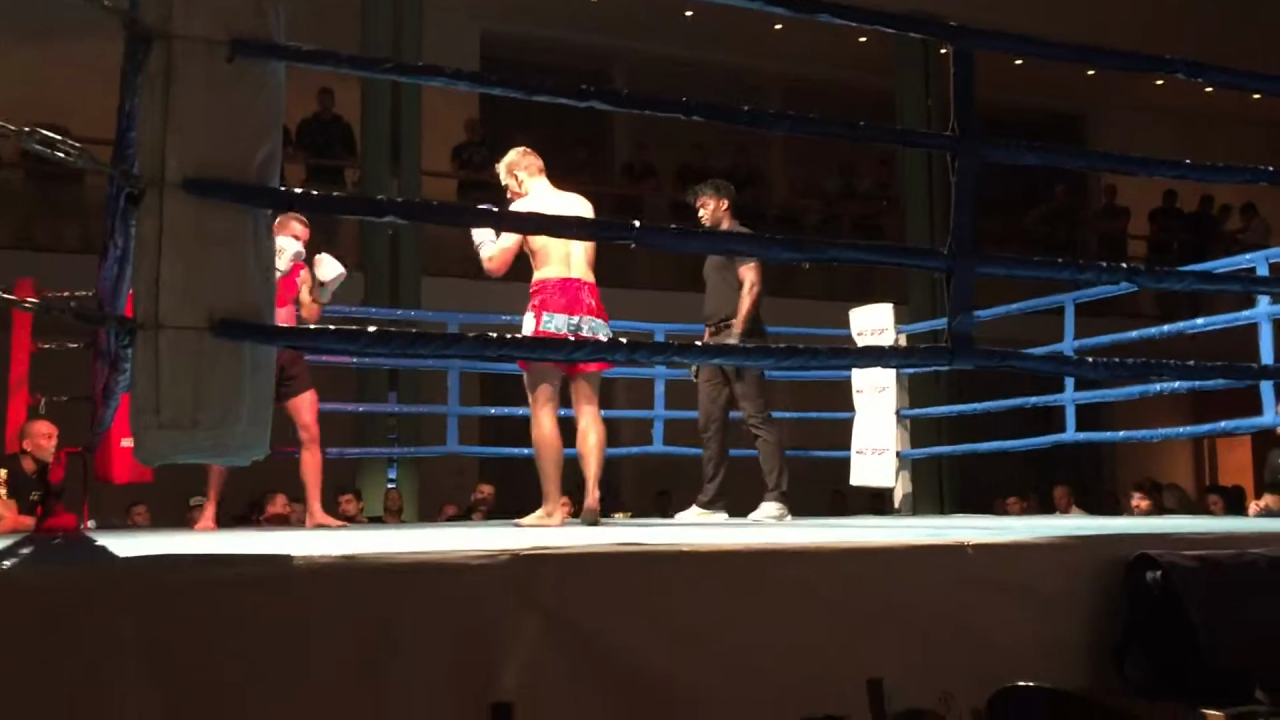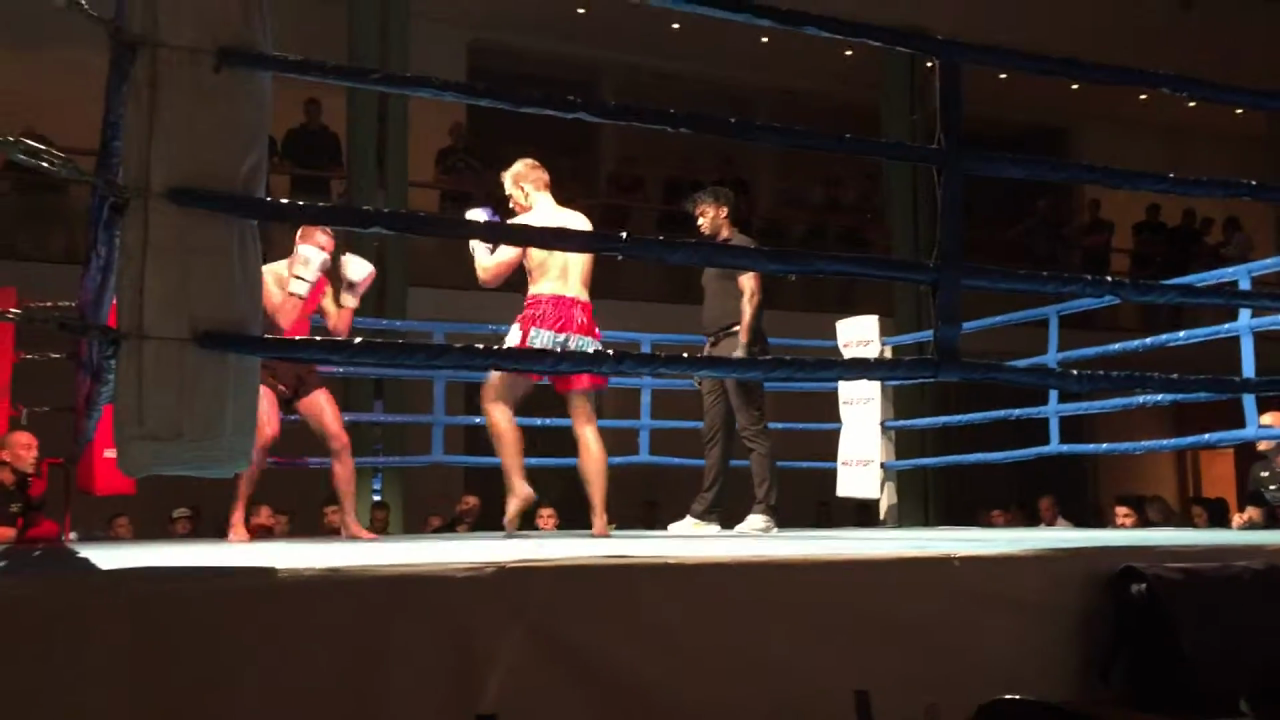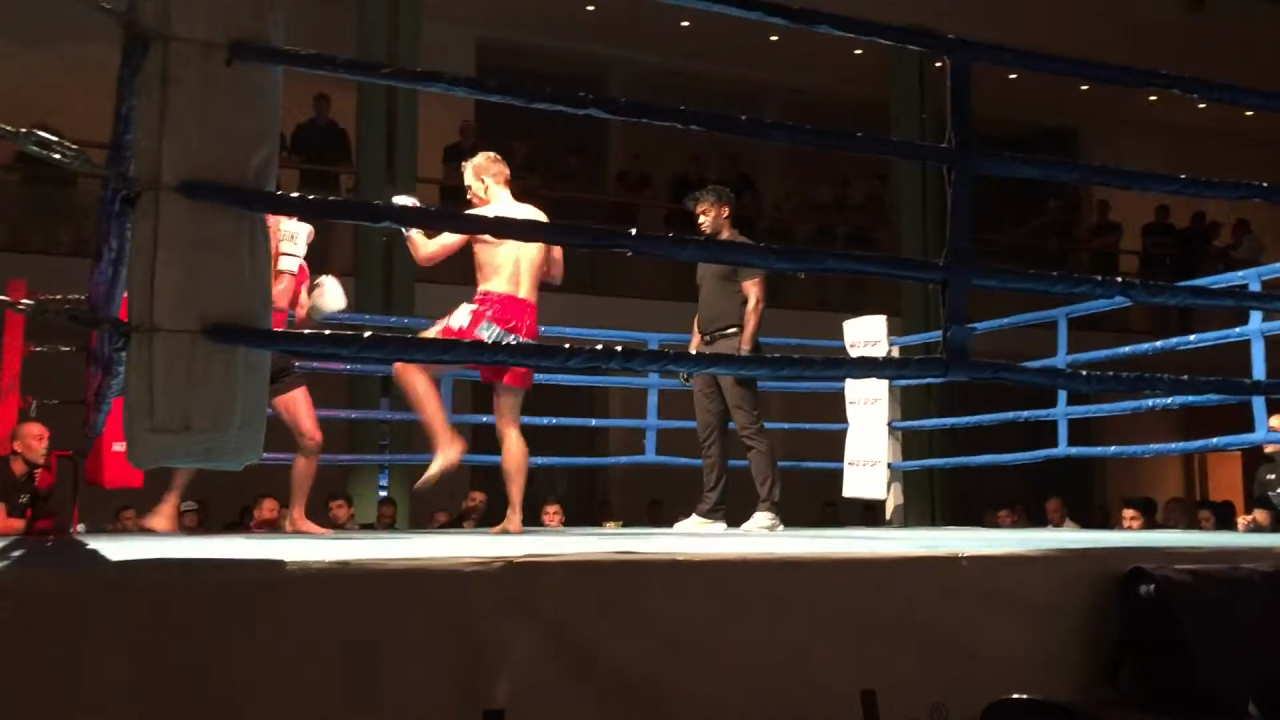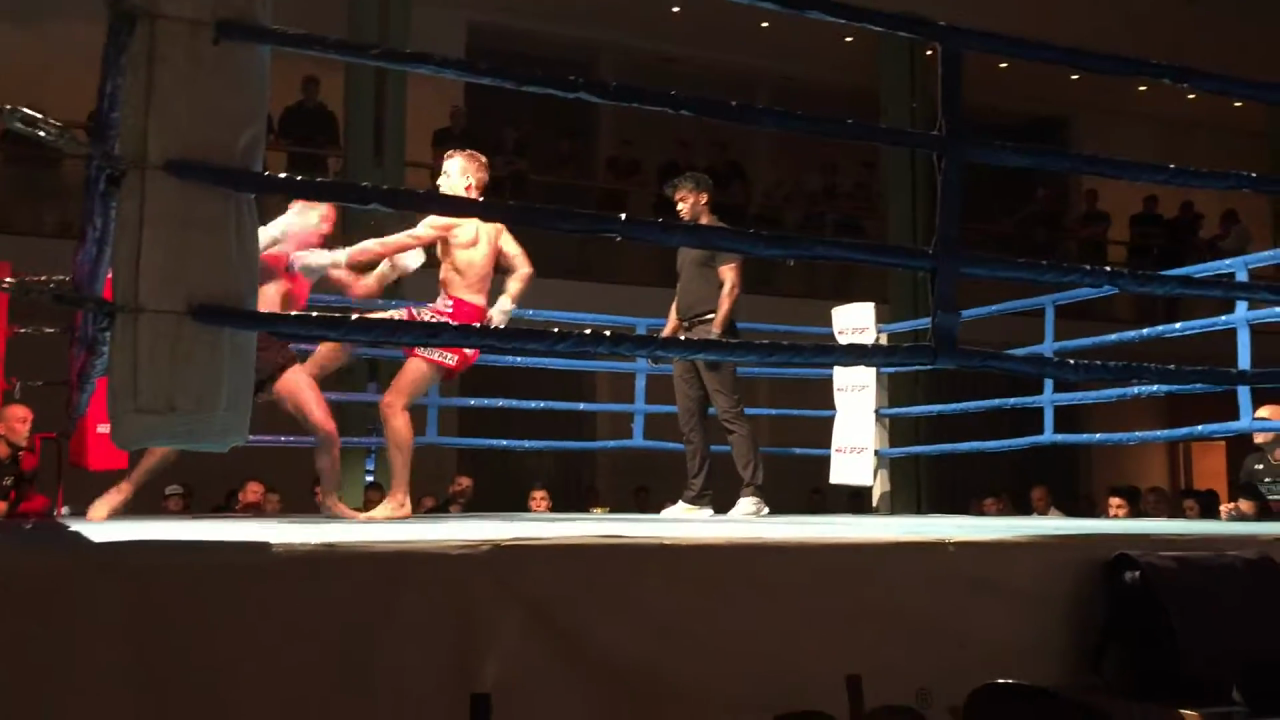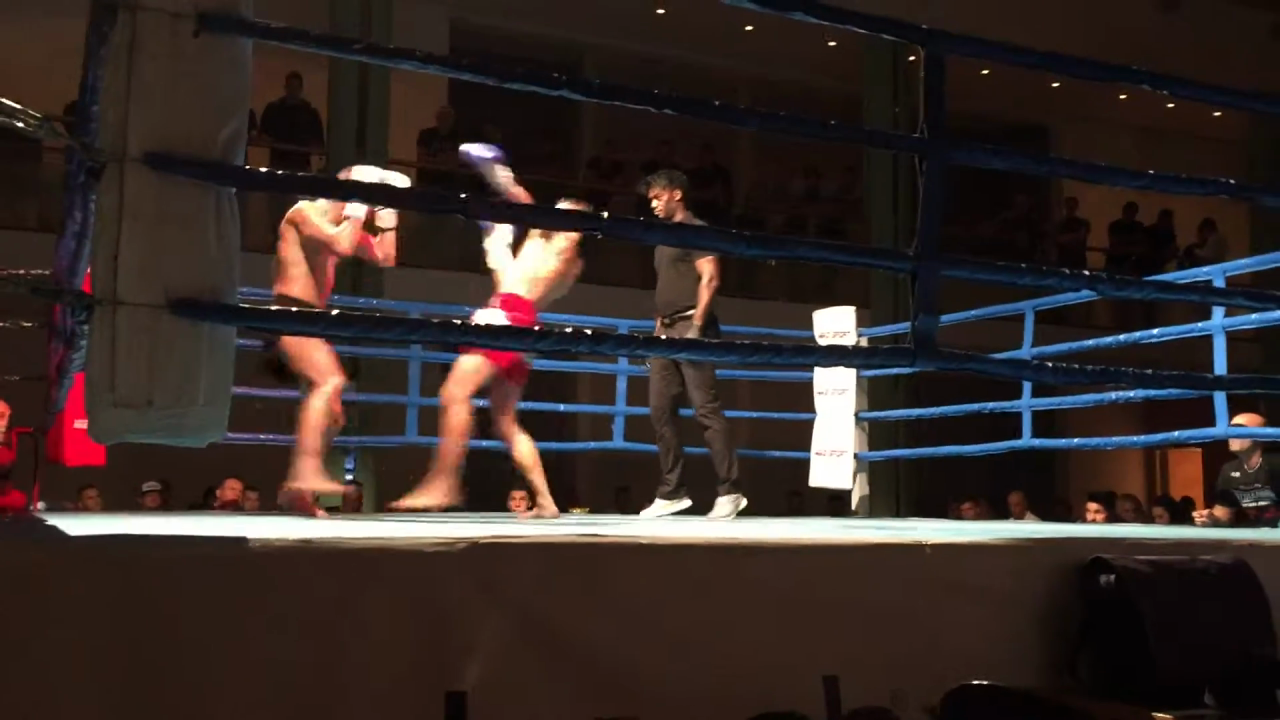
dt=0.4s
person 1, frame 1
left shoulder: (525, 207)
right shoulder: (582, 203)
left elbow: (495, 265)
left wrist: (482, 235)
left hip: (551, 303)
right hip: (588, 303)
left knee: (543, 408)
right knee: (587, 409)
left ankle: (552, 507)
right ankle: (592, 492)
person 1, frame 2
left shoulder: (526, 222)
right shoulder: (581, 221)
left elbow: (488, 276)
left wrist: (478, 238)
left hip: (542, 318)
right hip: (581, 322)
left knee: (495, 401)
right knee: (585, 425)
left ankle: (517, 487)
right ankle: (599, 519)
person 1, frame 3
left shoulder: (480, 217)
right shoulder: (539, 218)
left elbow: (426, 256)
right elbow: (555, 275)
left wrist: (410, 225)
left hip: (490, 314)
right hip: (524, 324)
left knee: (406, 366)
right knee: (508, 427)
left ankle: (446, 443)
right ankle: (515, 516)
person 1, frame 4
left shoulder: (451, 219)
right shoulder: (493, 225)
left elbow: (386, 246)
right elbow: (523, 269)
left wrist: (330, 258)
right wrist: (504, 306)
left hip: (457, 323)
right hip: (445, 315)
left knee: (393, 404)
left ankle: (399, 499)
person 1, frame 5
left shoulder: (565, 233)
right shoulder: (573, 266)
left elbow: (527, 206)
left wrist: (500, 175)
right wrist: (498, 244)
left hip: (506, 314)
right hip: (521, 323)
left knee: (454, 396)
right knee: (505, 422)
left ankle: (441, 484)
right ankle: (545, 500)
person 2, frame 1
left shoulder: (741, 237)
left elbow: (752, 286)
left wrist: (737, 335)
right wrist: (703, 347)
left hip: (738, 336)
right hip: (716, 340)
left knee: (757, 417)
right knee: (710, 423)
left ankle: (775, 500)
right ankle: (709, 502)
person 2, frame 2
left shoulder: (741, 246)
left elbow: (752, 295)
left wrist: (742, 344)
right wrist: (705, 354)
left hip: (738, 345)
right hip: (717, 349)
left knee: (752, 429)
right knee: (714, 434)
left ankle: (763, 512)
right ankle: (704, 513)
person 2, frame 3
left shoulder: (743, 249)
right shoulder: (707, 257)
left elbow: (755, 301)
left wrist: (746, 349)
right wrist: (691, 351)
left hip: (732, 345)
right hip: (707, 350)
left knee: (749, 428)
right knee: (709, 434)
left ankle: (768, 509)
right ankle: (709, 511)
person 2, frame 4
right shoulder: (687, 244)
left elbow: (731, 286)
left wrist: (716, 332)
right wrist: (664, 337)
left hip: (710, 331)
right hip: (686, 337)
left knee: (729, 412)
right knee: (690, 420)
left ankle: (752, 493)
right ankle: (696, 498)
person 2, frame 5
left shoulder: (696, 230)
right shoulder: (664, 240)
left elbow: (710, 279)
left wrist: (696, 326)
right wrist: (657, 335)
left hip: (691, 326)
right hip: (668, 332)
left knee: (705, 408)
right knee: (661, 412)
left ankle: (729, 492)
right ankle: (671, 492)
person 3, frame 1
left shoulder: (300, 270)
left elbow: (310, 318)
left wrist: (323, 289)
right wrist: (275, 269)
left hip: (289, 355)
left knee: (310, 433)
left ankle: (315, 512)
right ankle: (209, 511)
person 3, frame 2
left shoulder: (321, 281)
right shoulder: (269, 274)
left elbow: (339, 330)
right elbow: (282, 322)
left wrist: (352, 292)
right wrist: (302, 277)
left hip: (300, 366)
right hip: (266, 364)
left knee: (339, 441)
right knee: (266, 434)
left ankle: (350, 522)
right ankle: (238, 517)
person 3, frame 3
left shoulder: (297, 267)
right elbow: (279, 302)
left wrist: (318, 304)
right wrist: (292, 254)
left hip: (278, 359)
left knee: (312, 439)
left ankle: (297, 517)
right ankle: (169, 505)
person 3, frame 4
right shoulder: (268, 241)
left elbow: (360, 289)
left wrist: (390, 269)
left hip: (276, 351)
left knee: (326, 429)
left ankle: (331, 500)
right ankle: (124, 490)
person 3, frame 5
left shoulder: (340, 222)
right shoulder: (306, 210)
left elbow: (385, 258)
right elbow: (342, 246)
left wrist: (386, 212)
right wrist: (358, 208)
left knee: (331, 416)
right knee: (331, 380)
left ankle: (297, 488)
right ankle: (306, 471)
